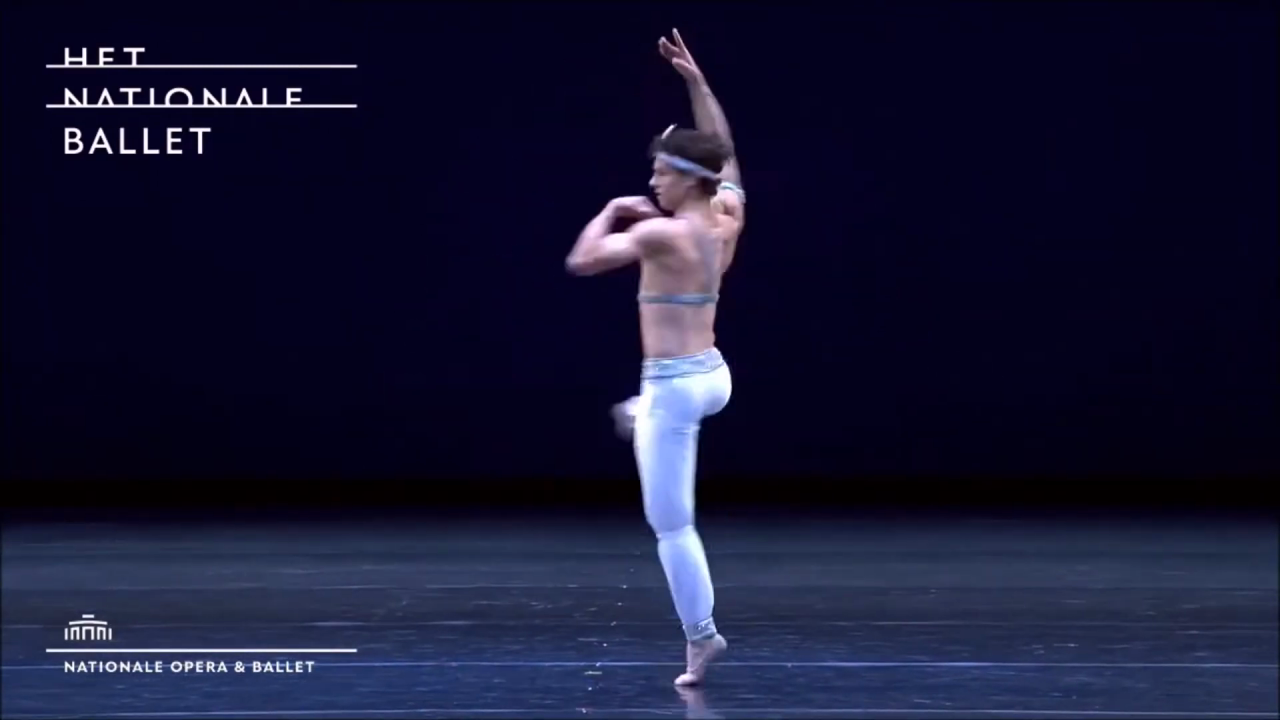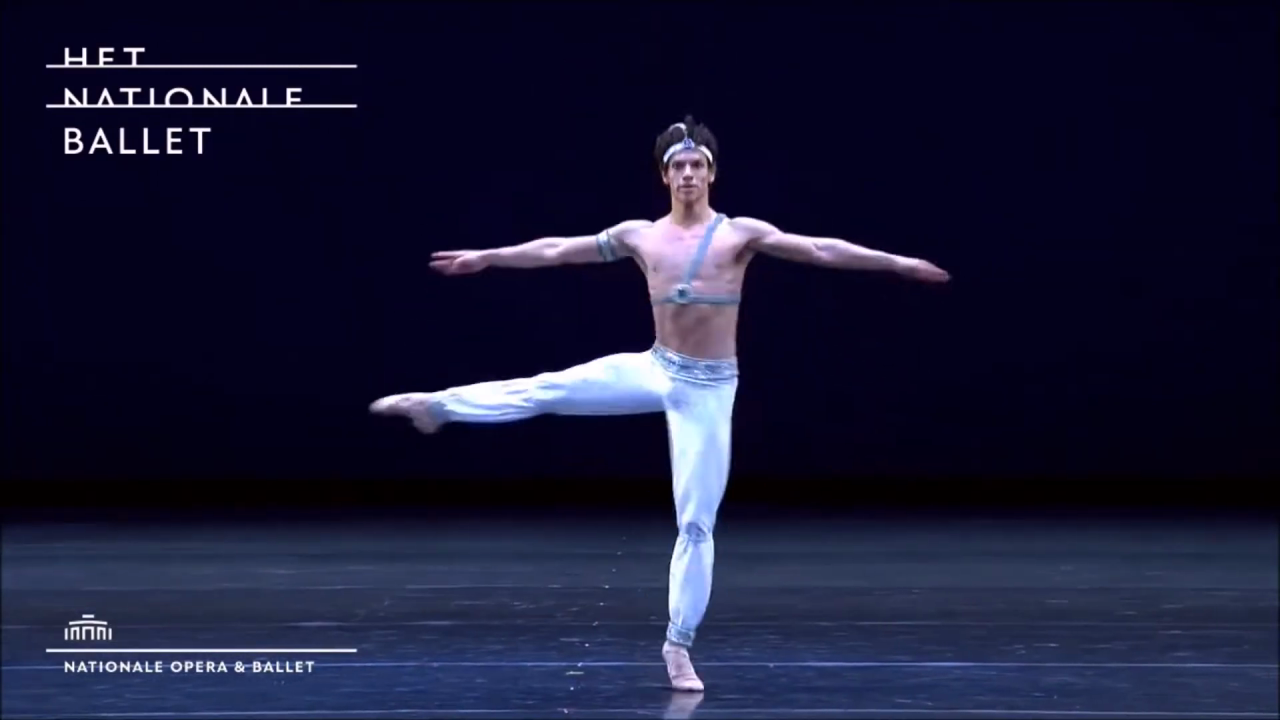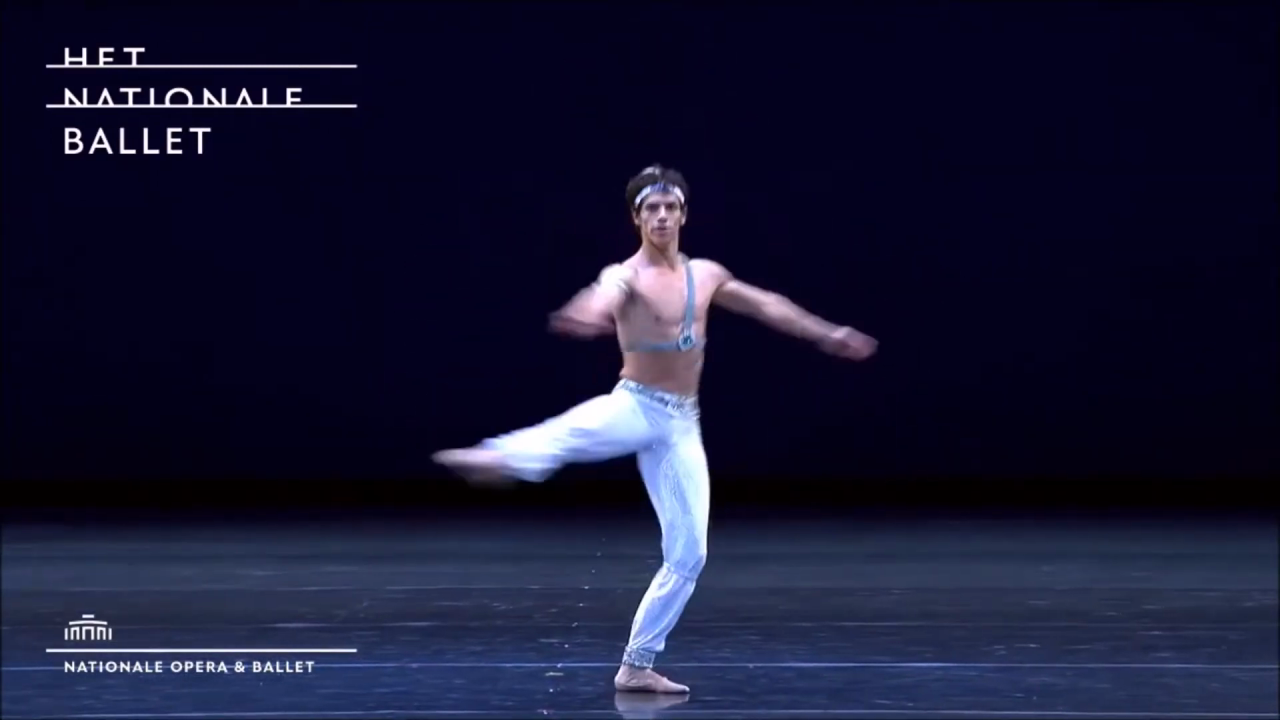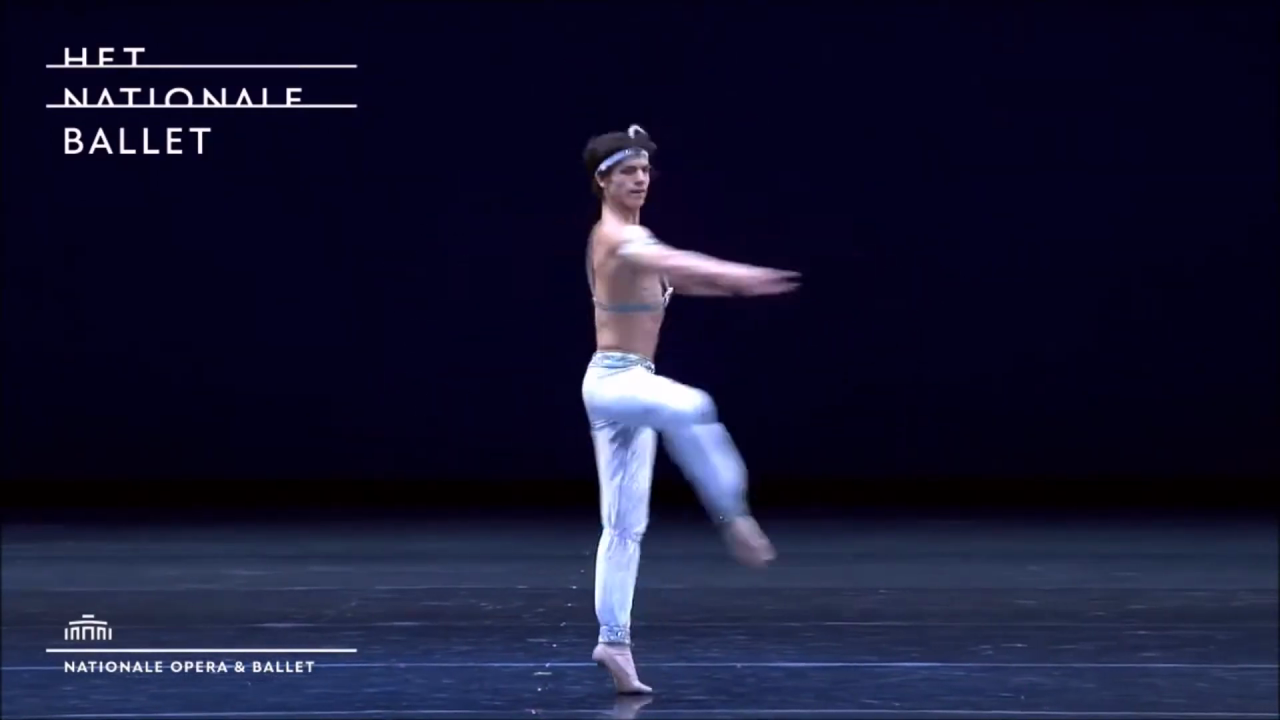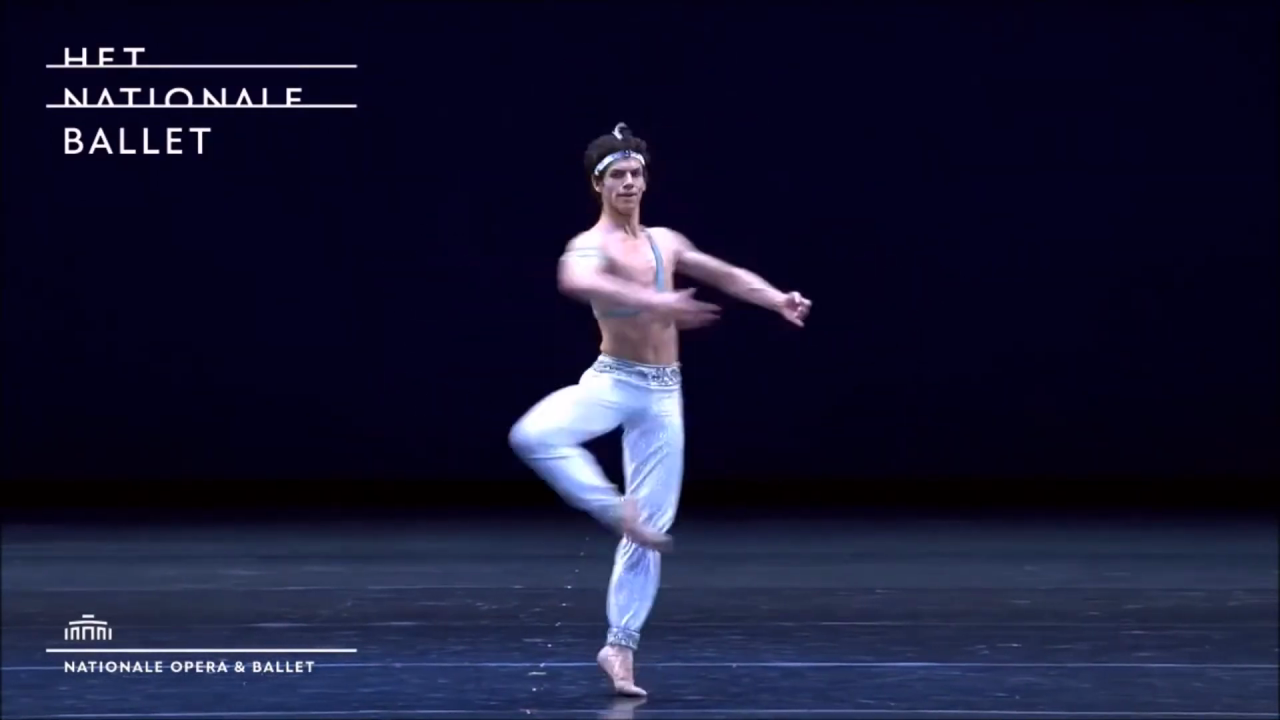
dt=0.5s
person 1, frame 1
left shoulder: (664, 232)
right shoulder: (726, 217)
left elbow: (585, 260)
right elbow: (724, 150)
left wrist: (614, 212)
right wrist: (698, 79)
left hip: (674, 385)
right hip: (707, 375)
left knee: (671, 523)
left ankle: (700, 638)
person 1, frame 2
left shoulder: (742, 232)
right shoulder: (638, 235)
left elbow: (818, 247)
right elbow: (560, 248)
left wrist: (899, 261)
right wrist: (485, 256)
left hip: (710, 389)
right hip: (656, 371)
left knee: (696, 525)
right knee: (542, 390)
left ankle: (679, 645)
right ankle: (436, 405)
person 1, frame 3
left shoulder: (706, 275)
right shoulder: (622, 277)
left elbow: (764, 305)
right elbow: (592, 305)
left wrist: (829, 333)
right wrist: (589, 315)
left hip: (678, 425)
right hip: (632, 409)
left knee: (688, 559)
left ankle: (639, 664)
right ankle: (495, 456)
person 1, frame 4
left shoulder: (625, 234)
right shoulder: (619, 236)
left elbow: (668, 273)
right elbow: (667, 262)
left wrist: (730, 279)
right wrist: (739, 275)
left hip: (614, 384)
right hip: (618, 384)
left knee: (623, 529)
left ankle: (614, 643)
right ankle: (732, 517)
person 1, frame 5
left shoulder: (663, 240)
right shoulder: (587, 245)
left elbow: (725, 273)
right elbow: (580, 283)
left wrist: (778, 297)
right wrist: (658, 301)
left hip: (659, 394)
right hip: (609, 383)
left knee: (651, 533)
right knee: (535, 437)
left ankle: (620, 646)
right ankle: (626, 512)
